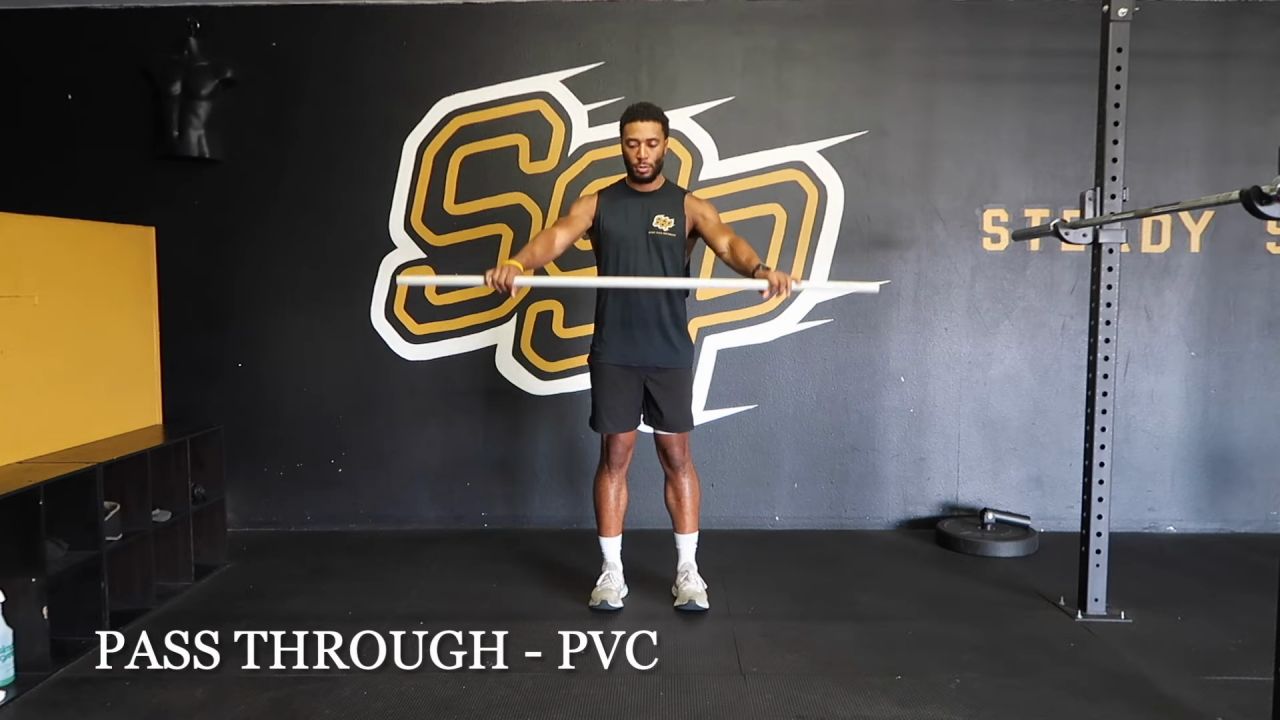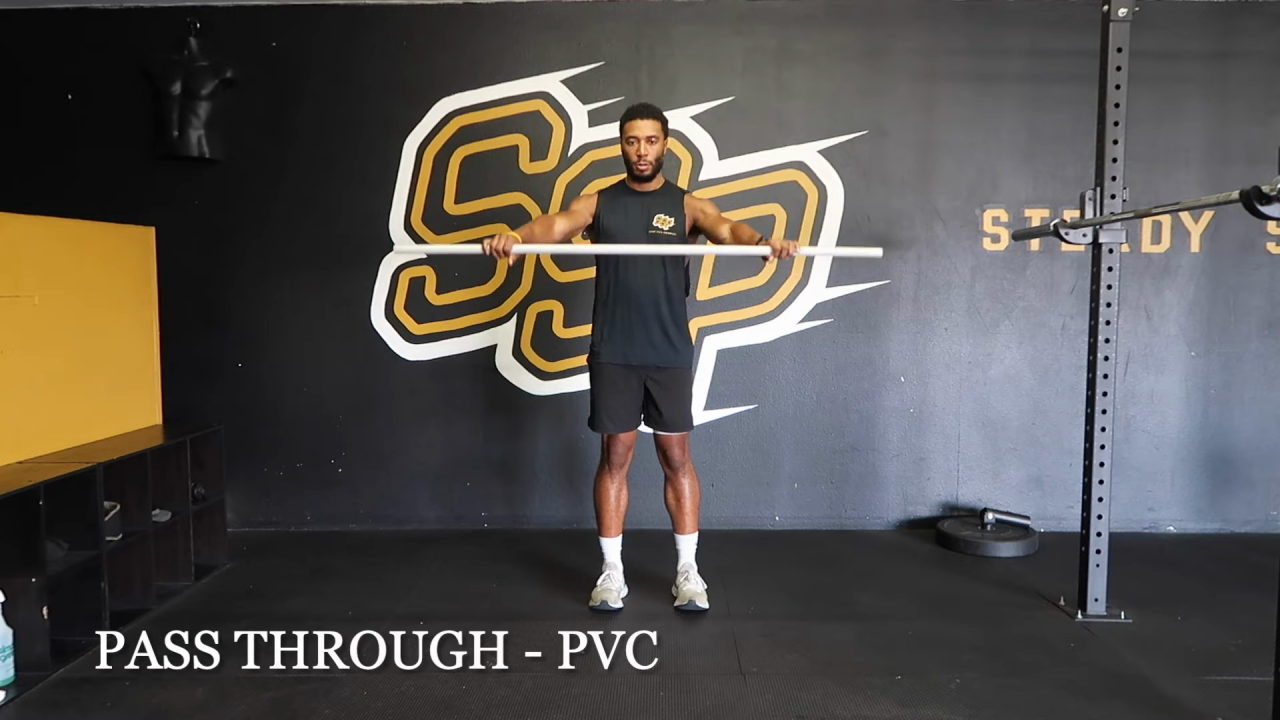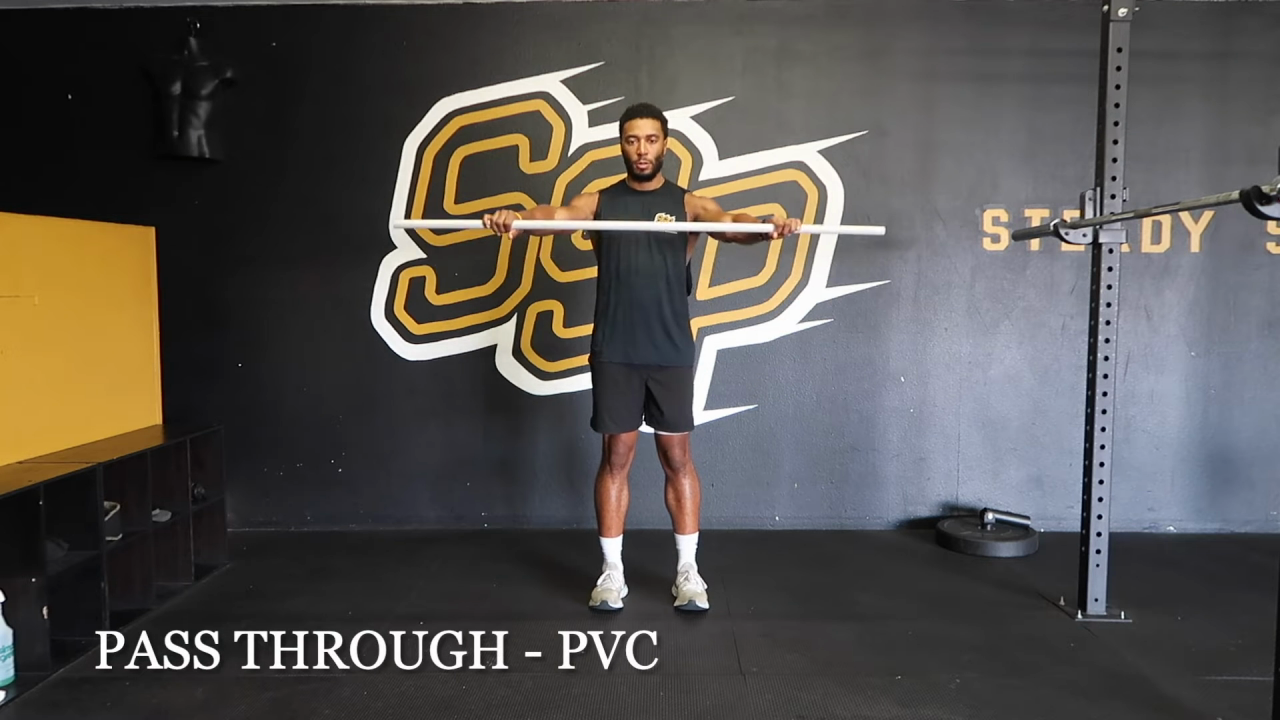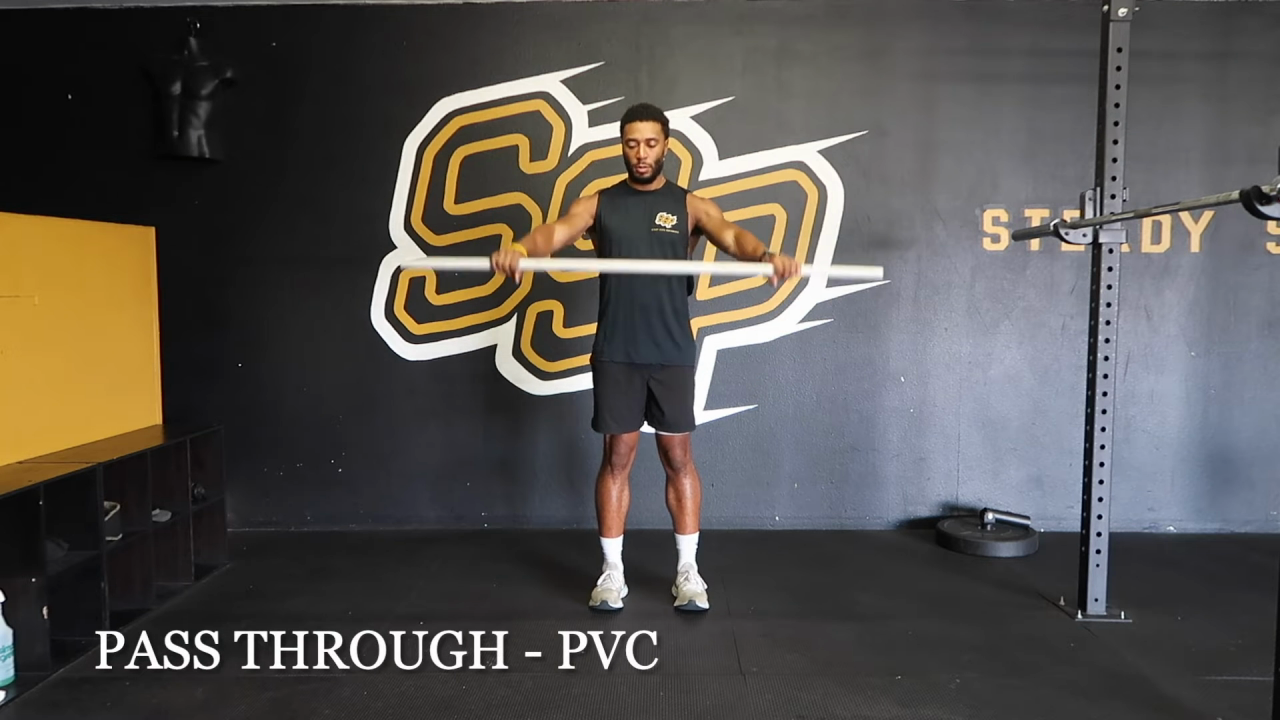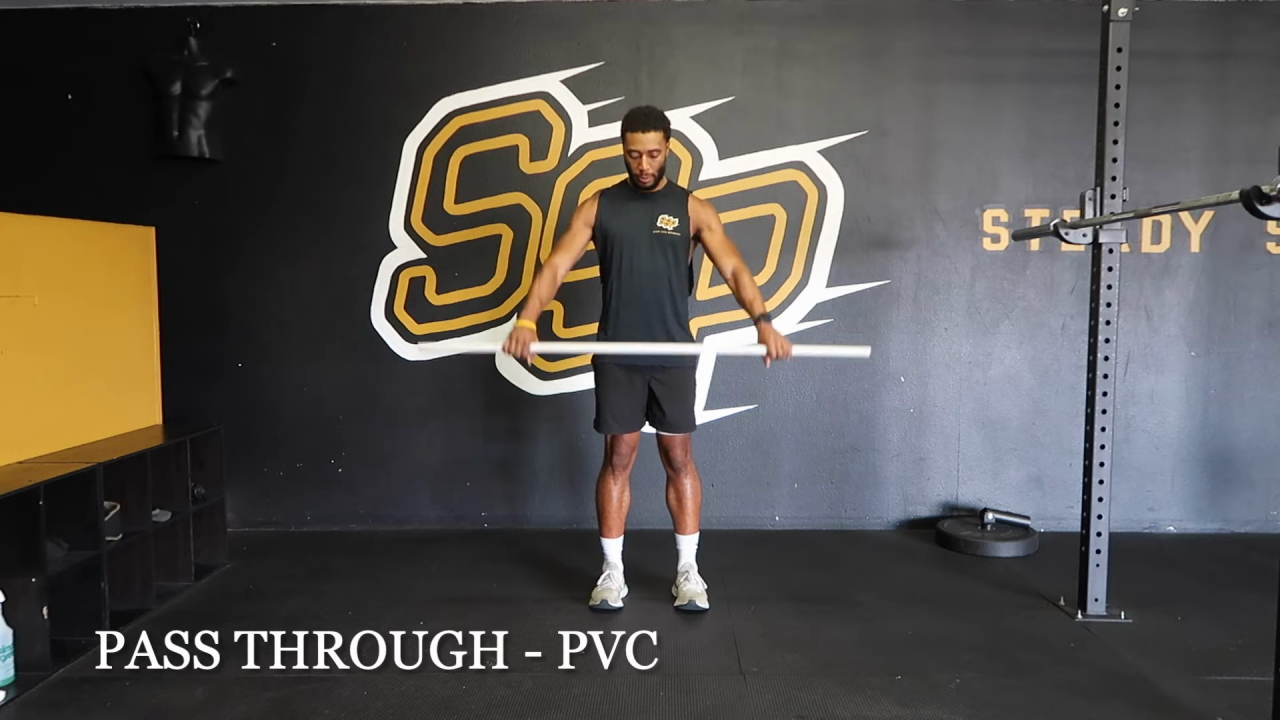
dt=0.2s
person 1, frame 1
left shoulder: (689, 206)
right shoulder: (597, 203)
left elbow: (728, 242)
right elbow: (554, 237)
left wrist: (762, 268)
right wrist: (515, 265)
left hip: (670, 353)
right hip: (614, 353)
left knee: (677, 458)
right knee: (614, 458)
left ankle: (687, 570)
right ankle: (612, 571)
person 1, frame 2
left shoulder: (688, 205)
right shoulder: (597, 202)
left elbow: (728, 230)
right elbow: (553, 224)
left wrist: (765, 240)
right wrist: (515, 235)
left hip: (670, 354)
right hip: (613, 353)
left knee: (677, 458)
right knee: (614, 458)
left ankle: (687, 571)
right ankle: (611, 571)
person 1, frame 3
left shoulder: (689, 203)
right shoulder: (598, 201)
left elbow: (730, 222)
right elbow: (554, 215)
left wrist: (767, 223)
right wrist: (517, 217)
left hip: (671, 353)
right hip: (614, 353)
left knee: (678, 458)
right knee: (615, 458)
left ankle: (687, 571)
right ankle: (612, 572)
person 1, frame 4
left shoulder: (690, 204)
right shoulder: (598, 203)
left elbow: (732, 236)
right elbow: (556, 231)
left wrist: (769, 256)
right wrist: (518, 252)
left hip: (672, 353)
right hip: (615, 354)
left knee: (678, 459)
right knee: (616, 458)
left ankle: (687, 571)
right ankle: (612, 572)
person 1, frame 5
left shoulder: (692, 208)
right shoulder: (598, 206)
left elbow: (733, 267)
right elbow: (557, 265)
left wrist: (763, 321)
right wrist: (527, 320)
left hip: (674, 355)
right hip: (616, 355)
left knee: (679, 459)
right knee: (617, 459)
left ankle: (687, 571)
right ankle: (612, 572)
